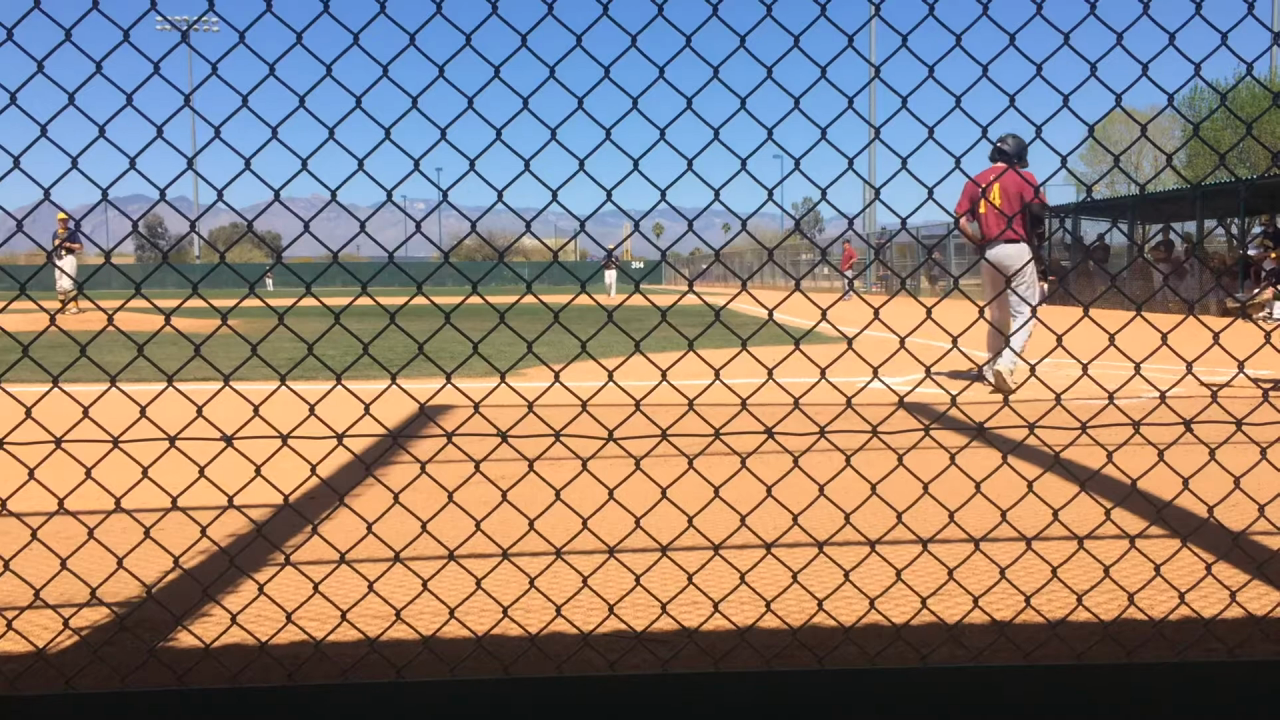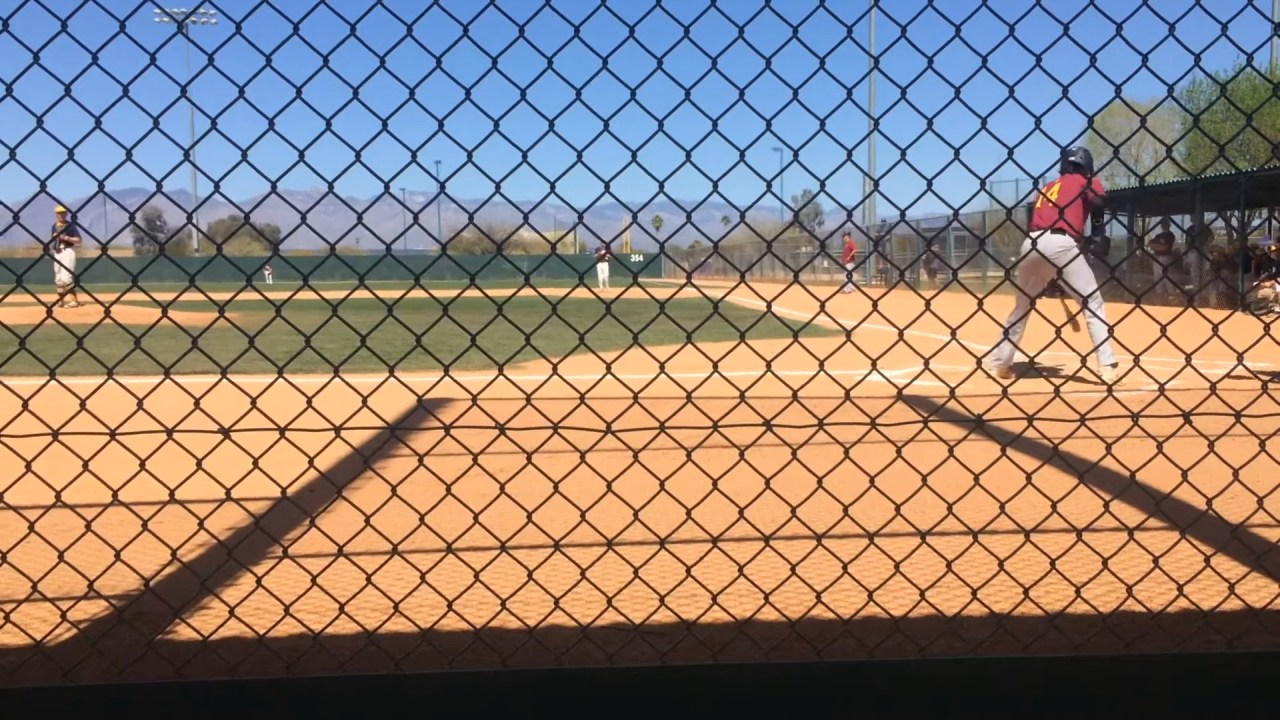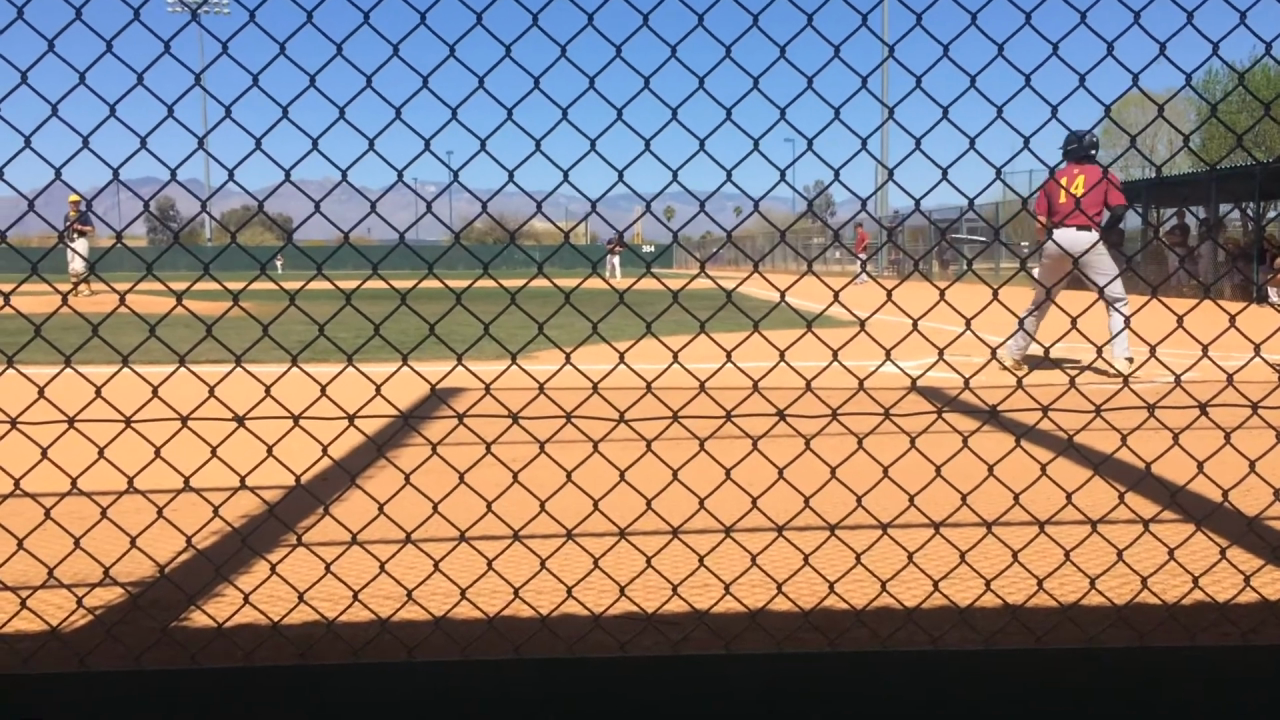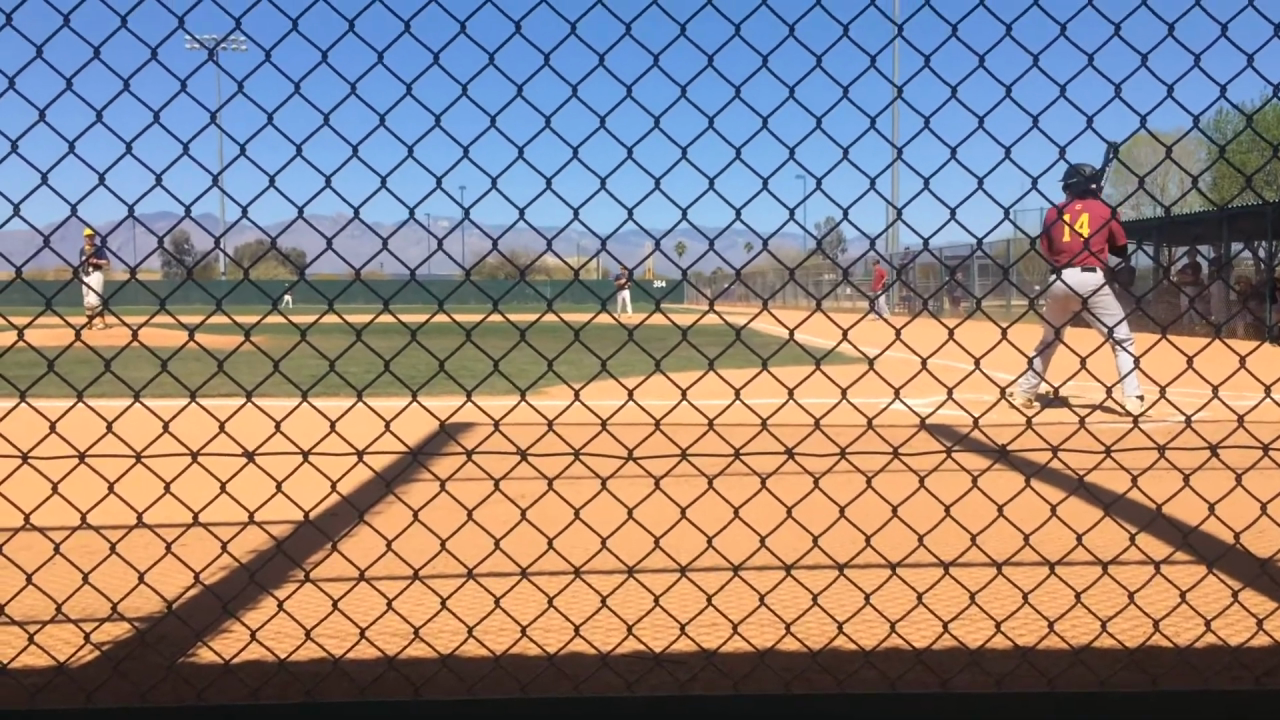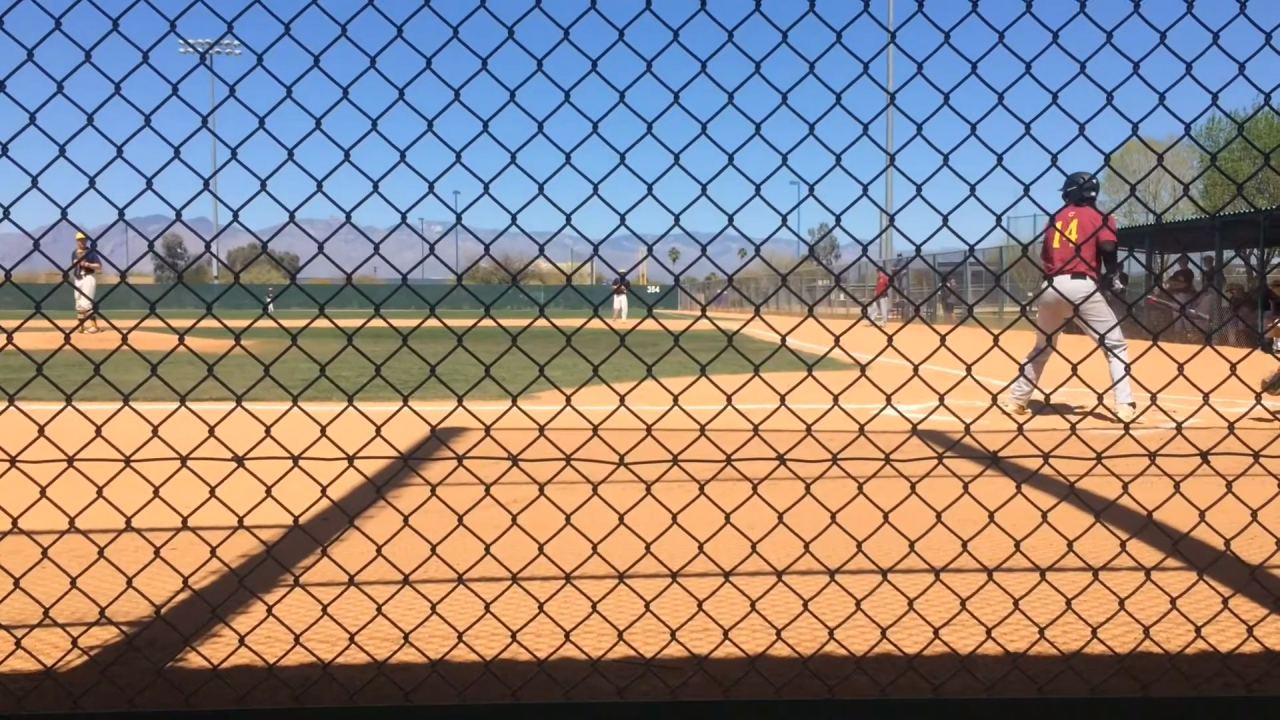
dt=1s
person 1, frame 1
left shoulder: (975, 181)
right shoulder: (1022, 177)
left elbow: (961, 221)
right elbow: (1036, 211)
right wrist: (1039, 240)
left hip: (990, 252)
right hip: (1016, 250)
left knee: (997, 315)
right knee: (1025, 315)
left ankle: (992, 371)
right ankle: (1004, 364)
person 1, frame 2
left shoulder: (1047, 188)
right shoulder: (1086, 181)
right elbow: (1096, 201)
left wrist: (1047, 275)
right wrist: (1096, 236)
left hip: (1030, 244)
right hip: (1061, 243)
left knee: (1021, 307)
right knee: (1093, 304)
left ankle: (998, 364)
right ankle: (1107, 367)
person 1, frame 3
left shoulder: (1053, 178)
right shoulder: (1104, 175)
left elbow: (1041, 222)
right elbow: (1118, 212)
left wrist: (1047, 242)
right wrist: (1102, 231)
left hip: (1056, 240)
right hip: (1087, 239)
left knee: (1040, 301)
right knee: (1117, 300)
left ankle: (1013, 356)
right ankle: (1120, 360)
person 1, frame 4
left shoulder: (1054, 213)
right shoulder: (1105, 211)
left elbow: (1046, 254)
right elbow: (1122, 251)
left hip: (1060, 281)
right hip: (1091, 279)
left knee: (1049, 340)
right knee: (1122, 339)
left ankle: (1023, 394)
right ankle: (1132, 399)
person 1, frame 5
left shoulder: (1056, 219)
right shoulder: (1099, 217)
left elbow: (1045, 260)
right elbow: (1108, 247)
right wrist: (1111, 273)
left hip: (1051, 287)
right hip: (1082, 286)
left knee: (1042, 347)
right knee: (1116, 346)
left ankle: (1016, 400)
right ankle: (1125, 405)
